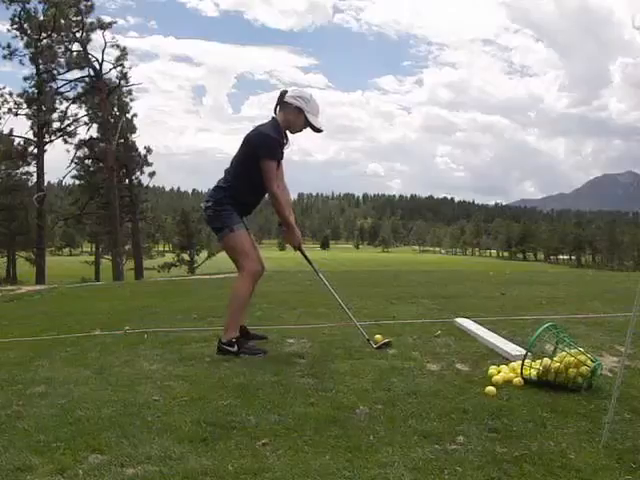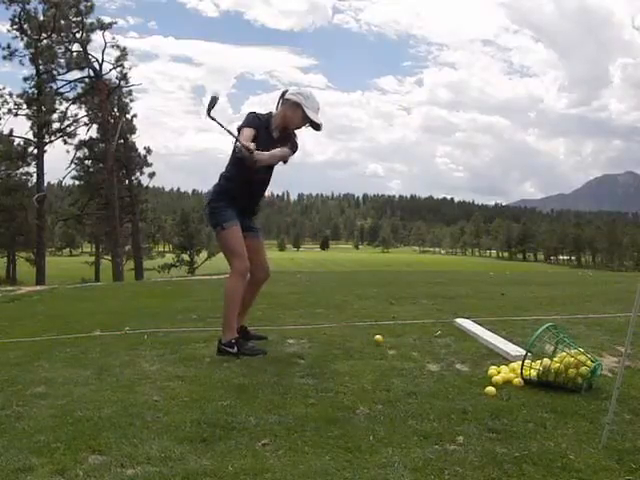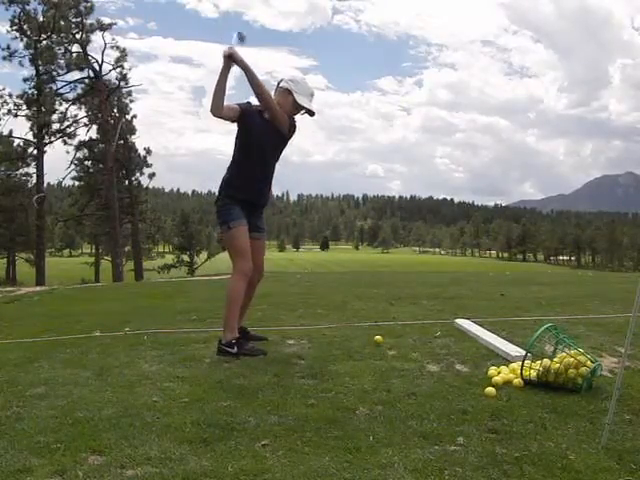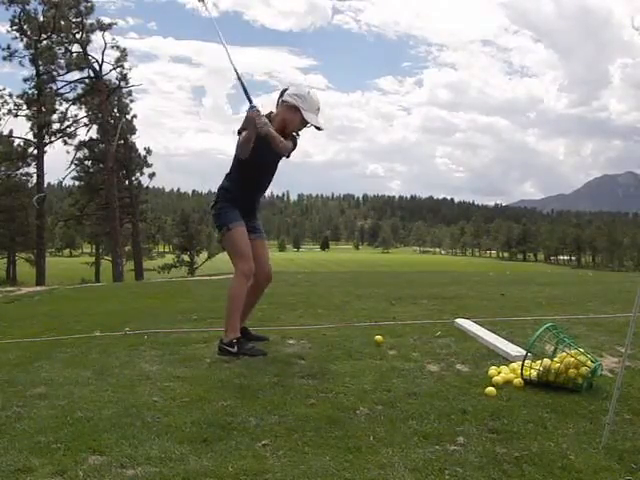
dt=1s
person 1, frame 1
left shoulder: (276, 138)
right shoulder: (267, 136)
left elbow: (281, 185)
right elbow: (272, 188)
left wrist: (292, 224)
right wrist: (290, 227)
left hip: (232, 209)
right hip: (223, 207)
left knee: (256, 268)
right knee: (250, 268)
left ankle: (237, 327)
right ankle: (228, 340)
person 1, frame 2
left shoulder: (290, 142)
right shoulder: (255, 120)
left elbow: (275, 156)
right elbow: (242, 143)
left wrist: (260, 157)
right wrist: (246, 149)
left hip: (247, 210)
right hip: (224, 202)
left knee: (261, 271)
right knee: (241, 267)
left ankle: (237, 327)
right ankle: (228, 340)
person 1, frame 3
left shoulder: (288, 127)
right shoulder: (247, 112)
left elbow: (267, 103)
right elbow: (217, 110)
left wrist: (244, 65)
right wrist: (226, 68)
left hip: (256, 207)
right hip: (232, 201)
left knee: (256, 272)
right knee: (243, 268)
left ankle: (237, 328)
right ankle: (228, 340)
person 1, frame 4
left shoulder: (290, 139)
right shoulder: (253, 122)
left elbow: (282, 148)
right elbow: (242, 152)
left wrist: (268, 130)
right wrist: (252, 127)
left hip: (249, 210)
right hip: (228, 204)
left knee: (264, 275)
right knee: (246, 269)
left ankle: (238, 327)
right ankle: (229, 340)
